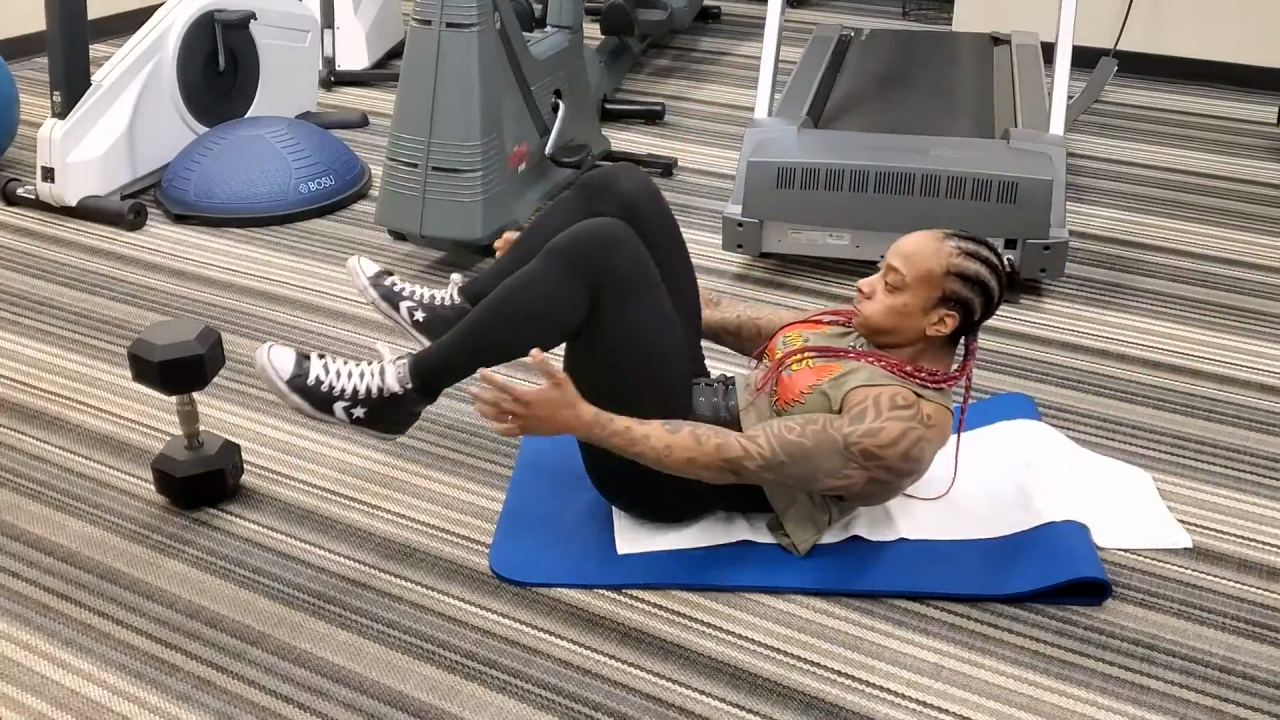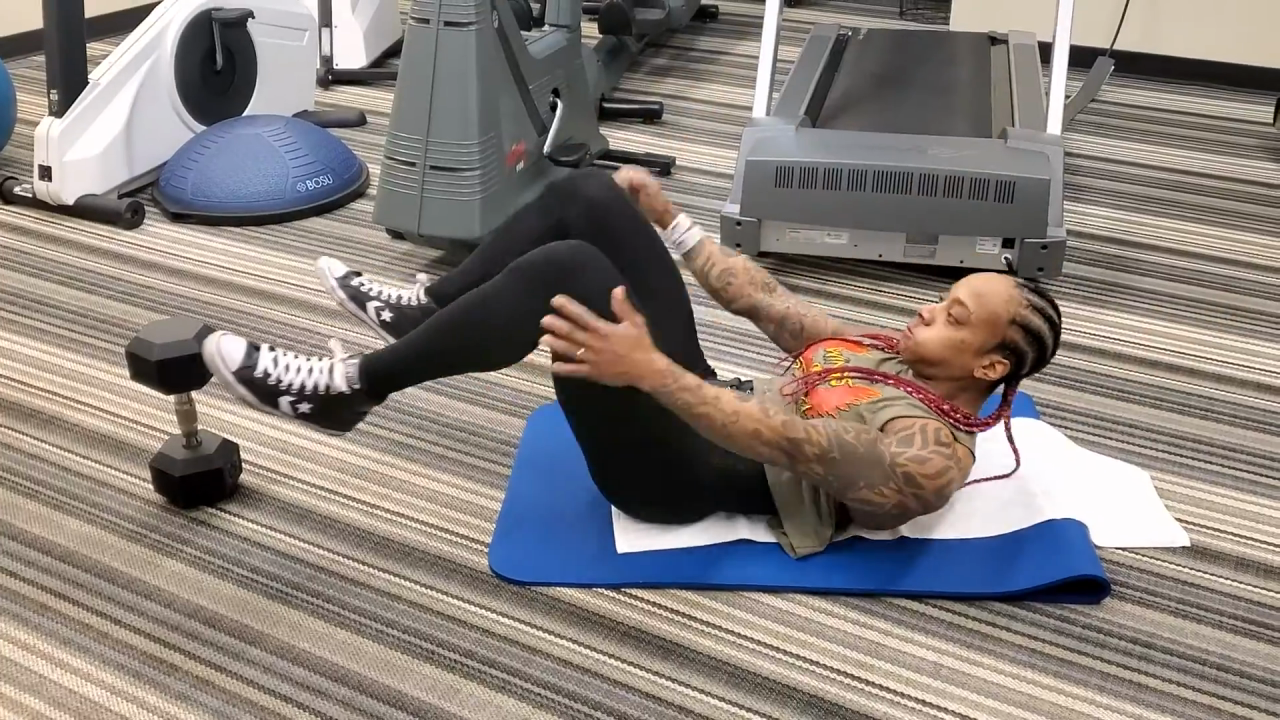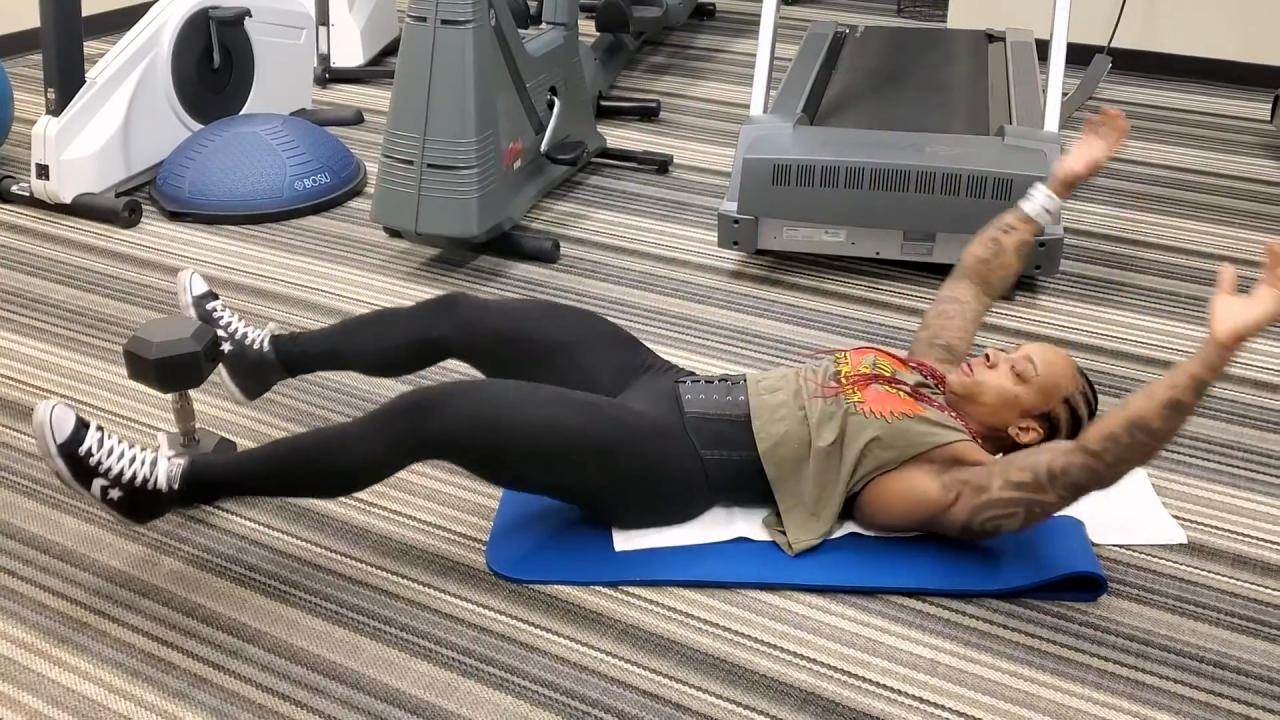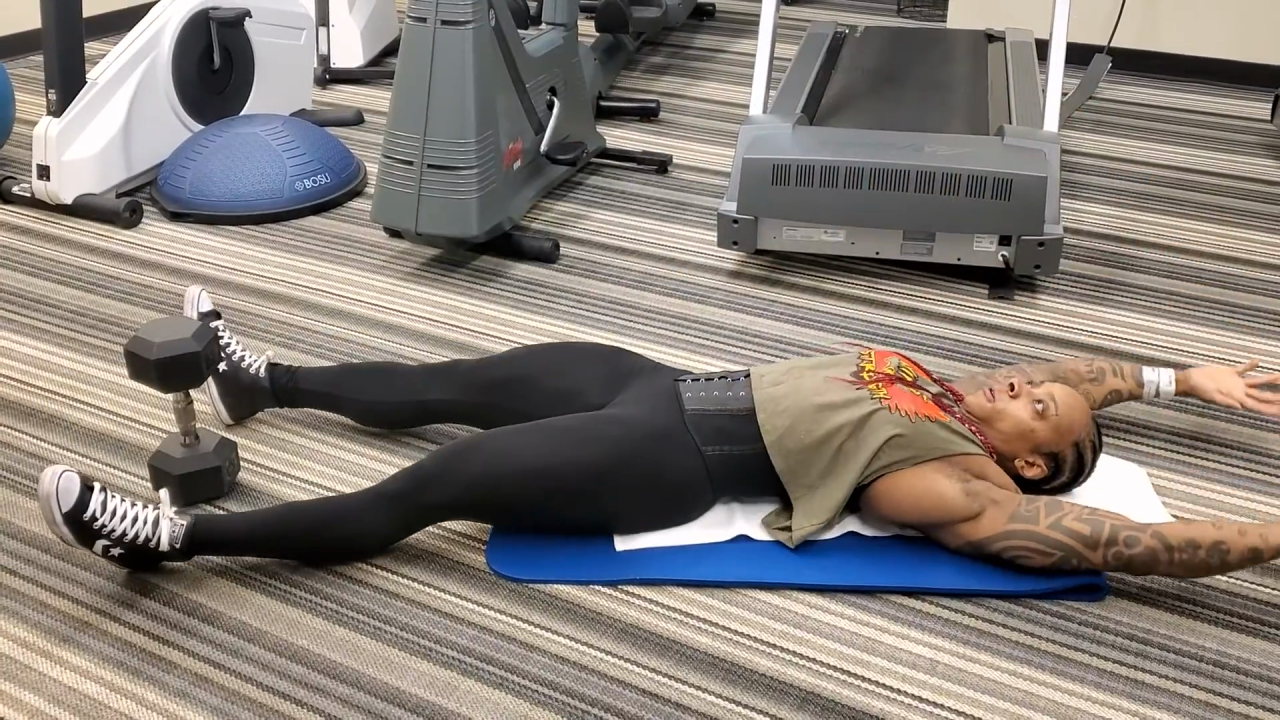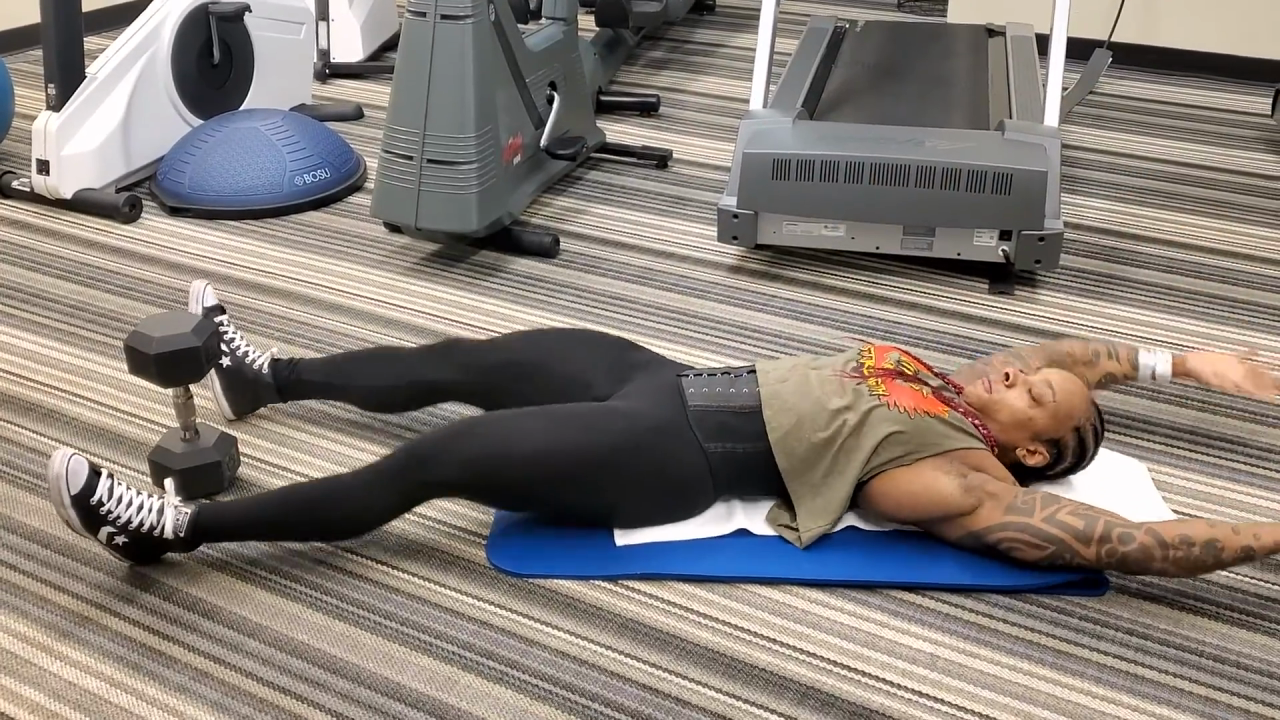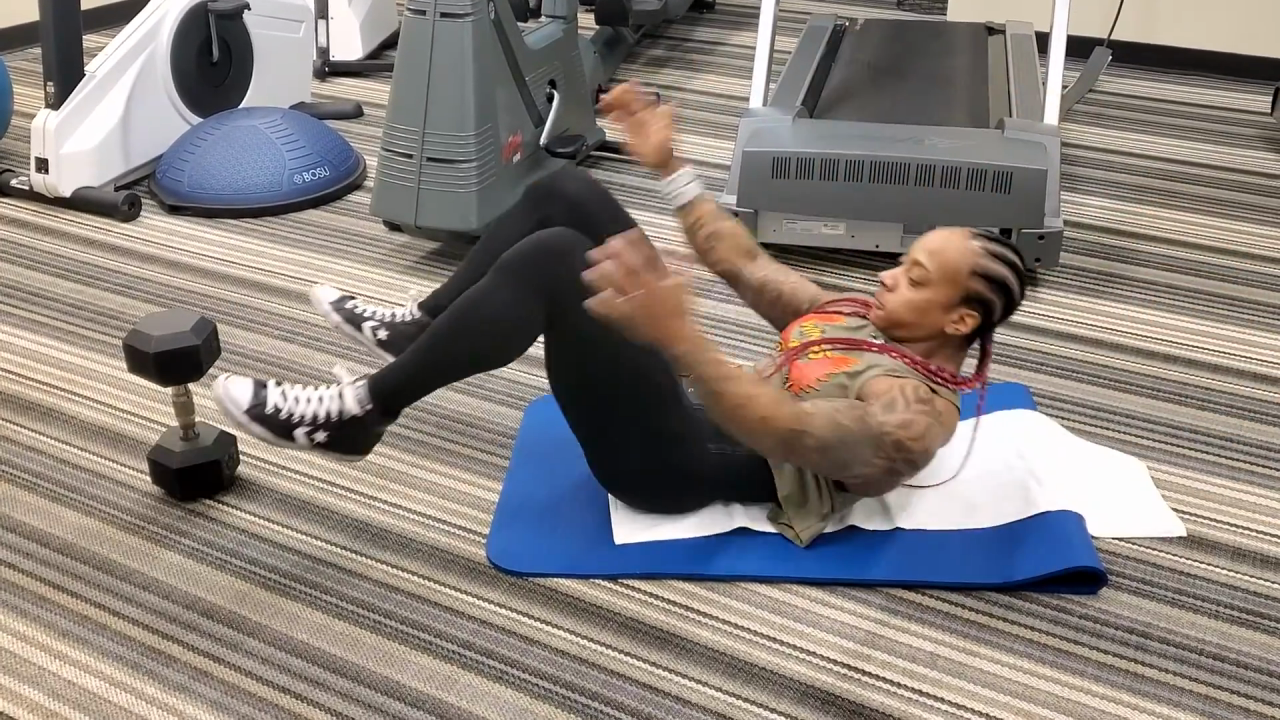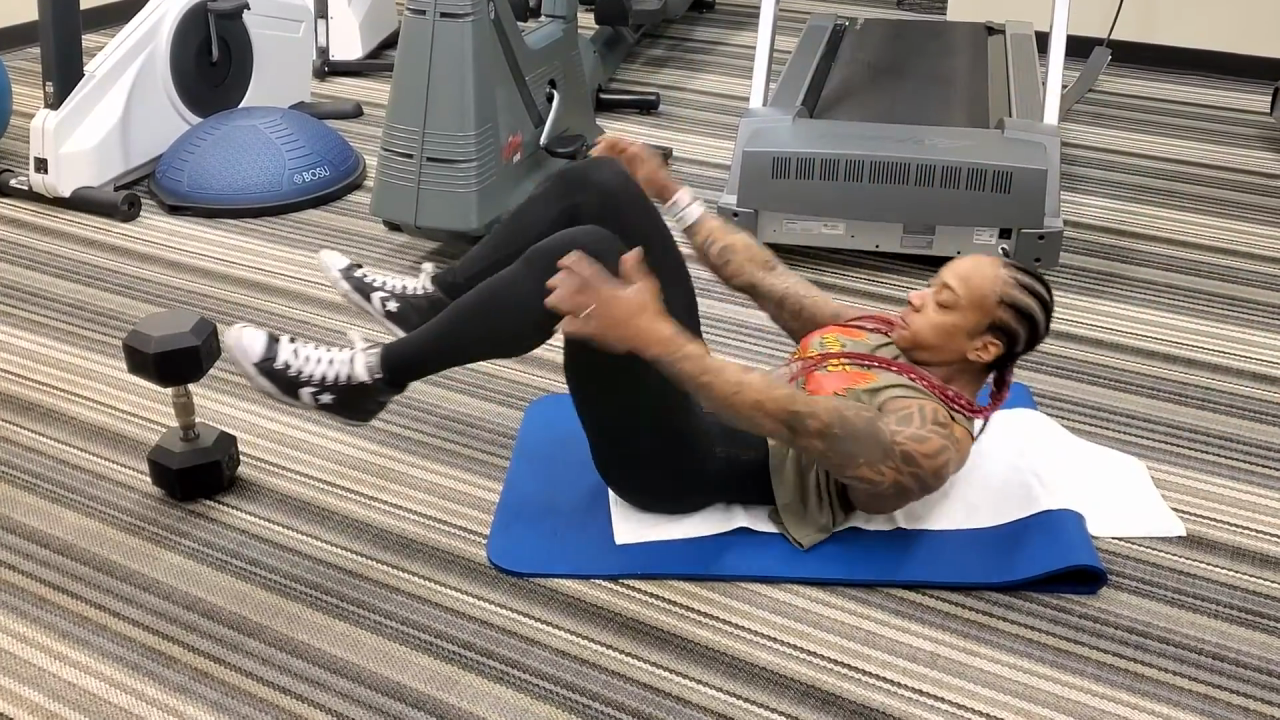
dt=0.5s
person 1, frame 1
left shoulder: (901, 426)
right shoulder: (874, 335)
left elbow: (745, 461)
right elbow: (723, 314)
left wrist: (583, 421)
left hip: (663, 476)
right hip: (690, 403)
left knee: (600, 246)
right knee: (622, 189)
left ankle: (398, 389)
right ankle: (455, 311)
person 1, frame 2
left shoulder: (928, 458)
right shoulder: (907, 357)
left elbow: (789, 445)
right elbow: (764, 297)
left wrist: (649, 371)
right wrist: (670, 223)
left hip: (665, 473)
right hip: (690, 411)
left knee: (564, 269)
right knee: (587, 198)
left ankle: (350, 384)
right ankle: (421, 309)
person 1, frame 3
left shoulder: (966, 479)
right shoulder: (936, 375)
left elbow: (1086, 462)
right elbow: (978, 269)
right wrist: (1058, 183)
left hip: (665, 462)
right hip: (665, 384)
left knee: (424, 419)
right knee: (460, 317)
left ankle: (164, 481)
right ankle: (262, 356)
person 1, frame 4
left shoulder: (974, 492)
right shoulder: (960, 399)
left elbow: (1128, 539)
right elbow: (1068, 361)
left hip: (668, 464)
right hip: (669, 386)
left knee: (422, 490)
right knee: (449, 388)
left ankle: (168, 536)
right ankle: (258, 379)
person 1, frame 5
left shoulder: (975, 485)
right shoulder: (963, 391)
left elbow: (1139, 542)
right elbow: (1061, 352)
right wrist: (1180, 360)
left hip: (667, 460)
right hip: (673, 384)
left knee: (430, 461)
right knee: (456, 365)
left ankle: (176, 524)
right ankle: (260, 372)
person 1, frame 6
left shoulder: (906, 419)
right shoulder: (878, 318)
left elbow: (775, 429)
right elbow: (742, 262)
left wrist: (675, 331)
right wrist: (667, 167)
left hip: (673, 462)
right hip: (680, 402)
left knee: (552, 258)
right knee: (563, 192)
left ankle: (358, 408)
right ankle: (413, 330)
person 1, frame 7
left shoulder: (929, 442)
right shoulder: (895, 330)
left elbow: (786, 422)
right elbow: (764, 277)
left wrist: (651, 337)
right wrist: (668, 192)
left hip: (685, 464)
right hip: (703, 405)
left knee: (583, 252)
right knee: (603, 183)
left ankle: (376, 375)
right ankle: (429, 299)
